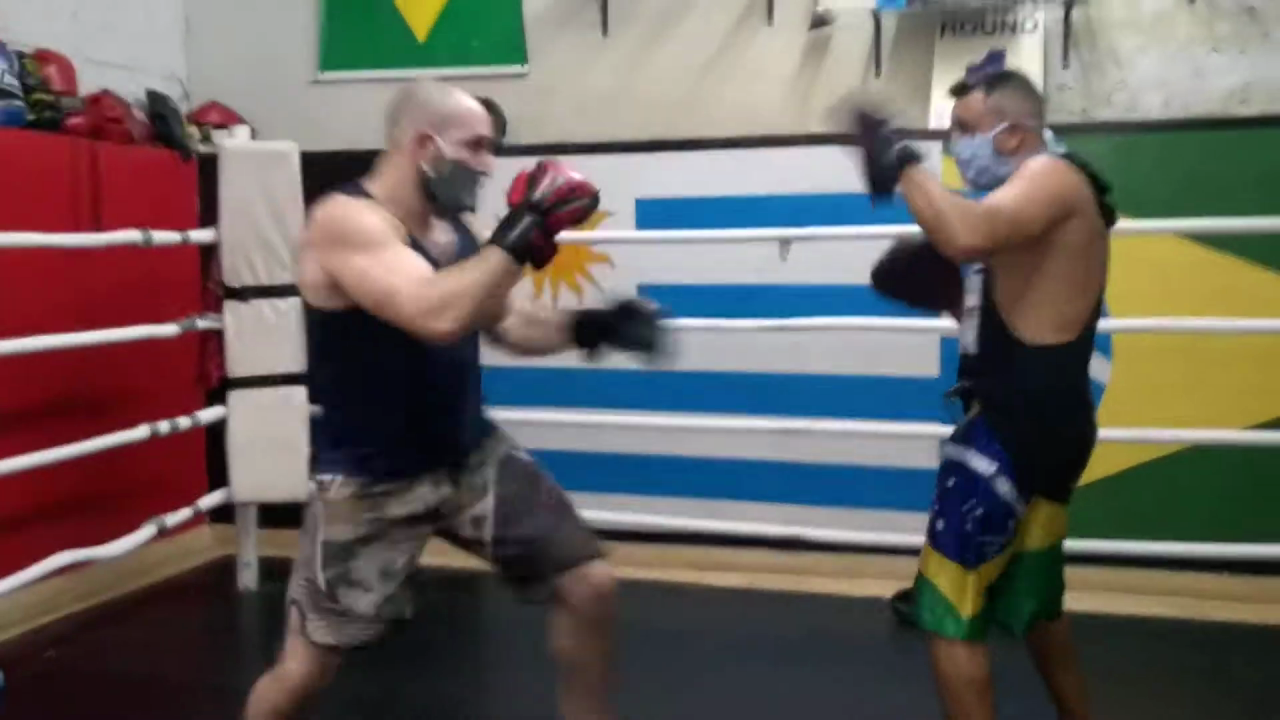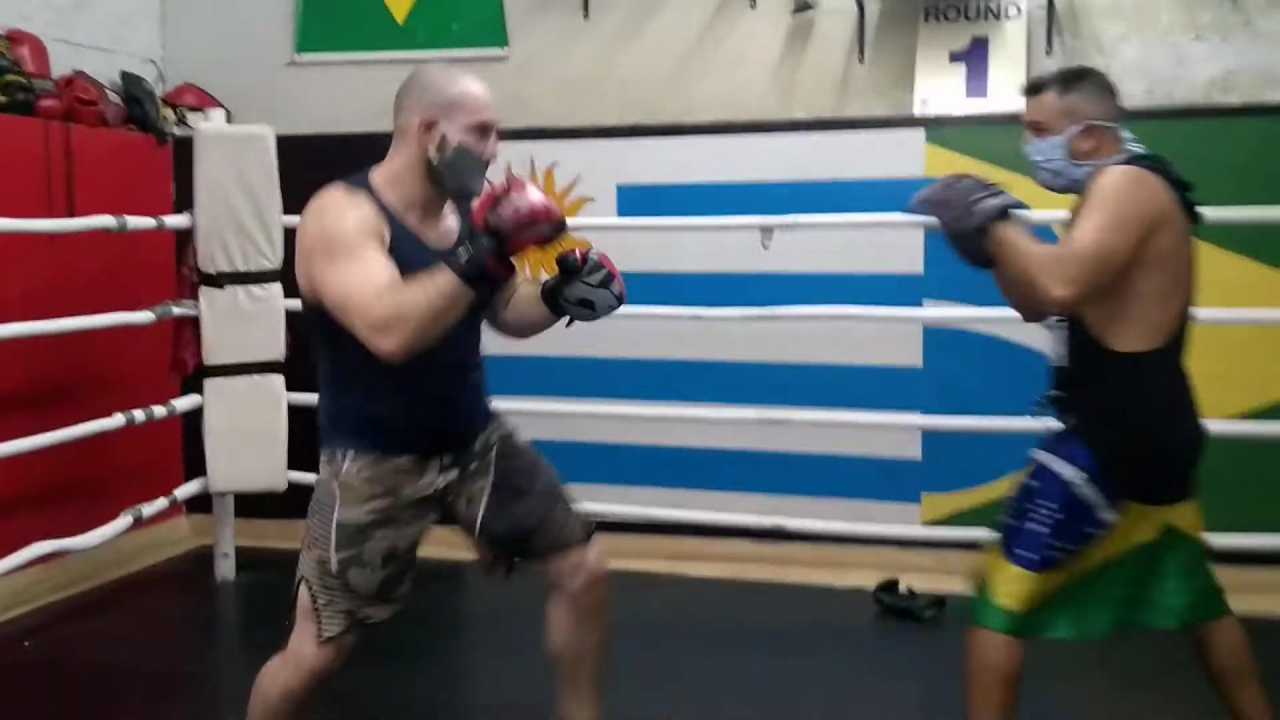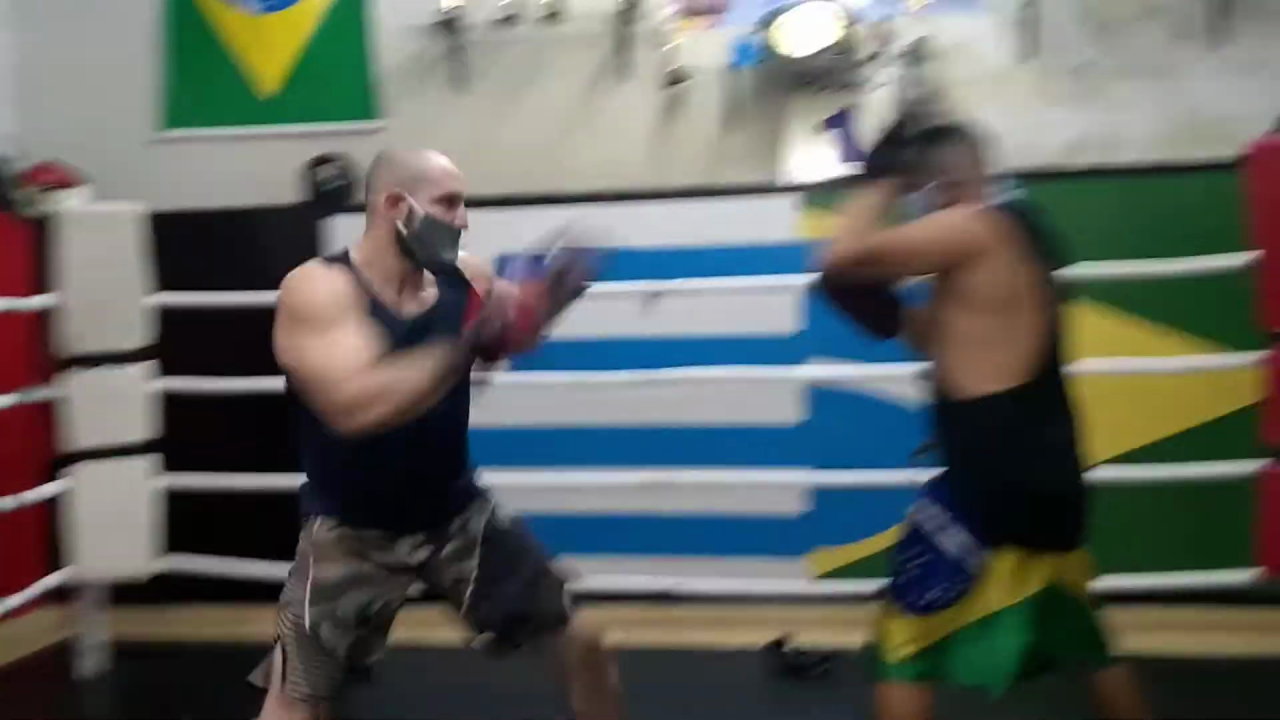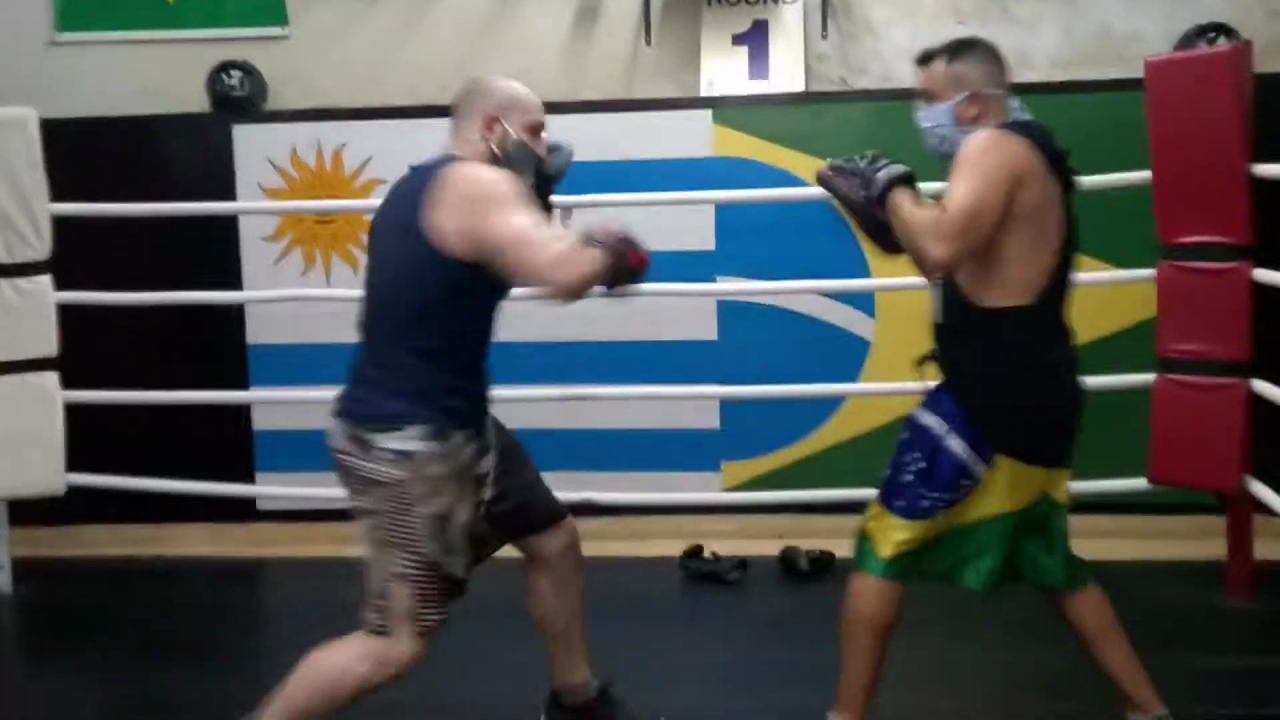
dt=0.5s
person 1, frame 1
left shoulder: (1051, 177)
right shoulder: (1030, 192)
left elbow: (967, 236)
left wrist: (901, 163)
right wrist: (943, 291)
left hip: (1018, 426)
right hip: (1034, 421)
left knee: (948, 608)
right knee: (1030, 600)
person 1, frame 2
left shoulder: (1128, 186)
right shoulder: (1118, 194)
left elbow: (1062, 286)
right elbow: (1038, 303)
left wrist: (993, 218)
right wrist: (993, 242)
left hip: (1114, 437)
right hip: (1148, 430)
left knee: (1002, 603)
right knee: (1193, 603)
person 1, frame 3
left shoulder: (971, 233)
right shoulder: (1003, 238)
left elbow: (842, 256)
left wrist: (883, 180)
right wrist: (887, 312)
left hip: (991, 481)
right hip: (1043, 475)
left knee: (903, 648)
right knee: (1081, 645)
person 1, frame 4
left shoulder: (996, 148)
right shoulder: (1020, 162)
left elbow: (943, 250)
right elbow: (961, 274)
left wrist: (891, 191)
right wrist: (893, 215)
left hip: (988, 397)
right hip: (1039, 395)
left knee: (883, 550)
right knee: (1054, 565)
person 2, frame 1
left shoulder: (454, 223)
right shoulder: (346, 222)
left elbow: (508, 328)
right elbow: (440, 315)
left wrist: (592, 327)
right wrist: (523, 235)
left hip: (473, 456)
right hip: (364, 482)
left knee: (588, 587)
person 2, frame 2
left shoulder: (471, 207)
right shoulder: (342, 215)
left elbow: (508, 314)
right elbow: (389, 333)
left wrist: (561, 295)
right wrist: (481, 257)
left hip: (474, 441)
right hip: (373, 463)
left knee: (581, 571)
right knee: (318, 649)
person 2, frame 3
left shoulder: (457, 275)
right shoulder: (316, 291)
right elbow: (358, 405)
left wrist: (553, 292)
right wrist: (464, 346)
left hip: (456, 515)
right hip: (351, 533)
left knee: (579, 643)
person 2, frame 4
left shoulder: (430, 188)
right shoulder: (477, 185)
left elbow: (512, 266)
right elbow: (560, 276)
left wrist: (537, 194)
right wrist: (612, 257)
left hip: (452, 425)
right hip: (404, 441)
left knee: (556, 541)
right knee: (399, 642)
